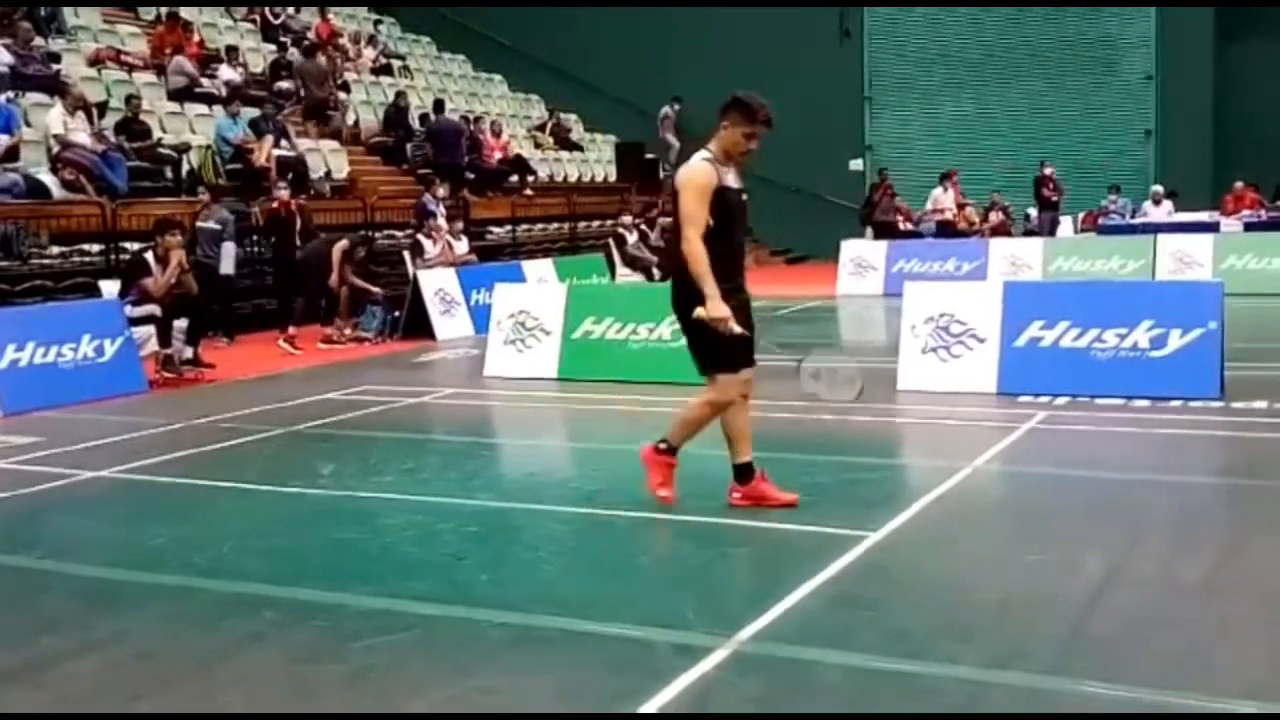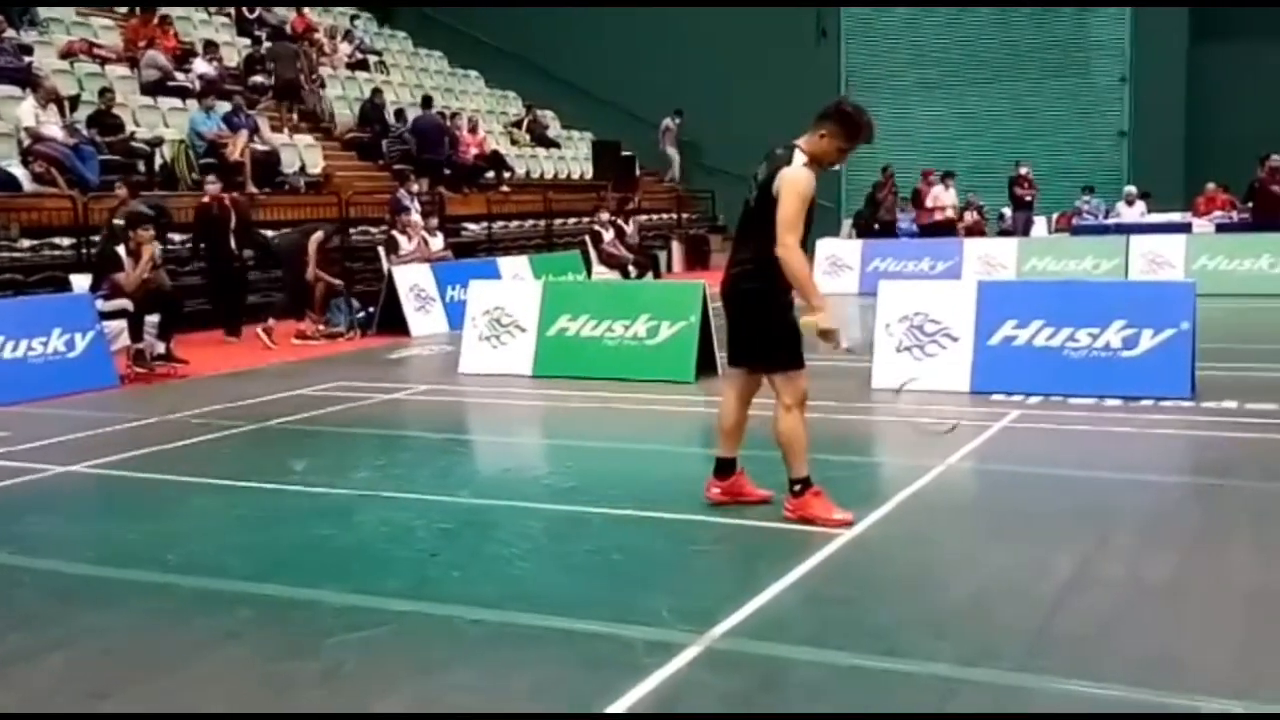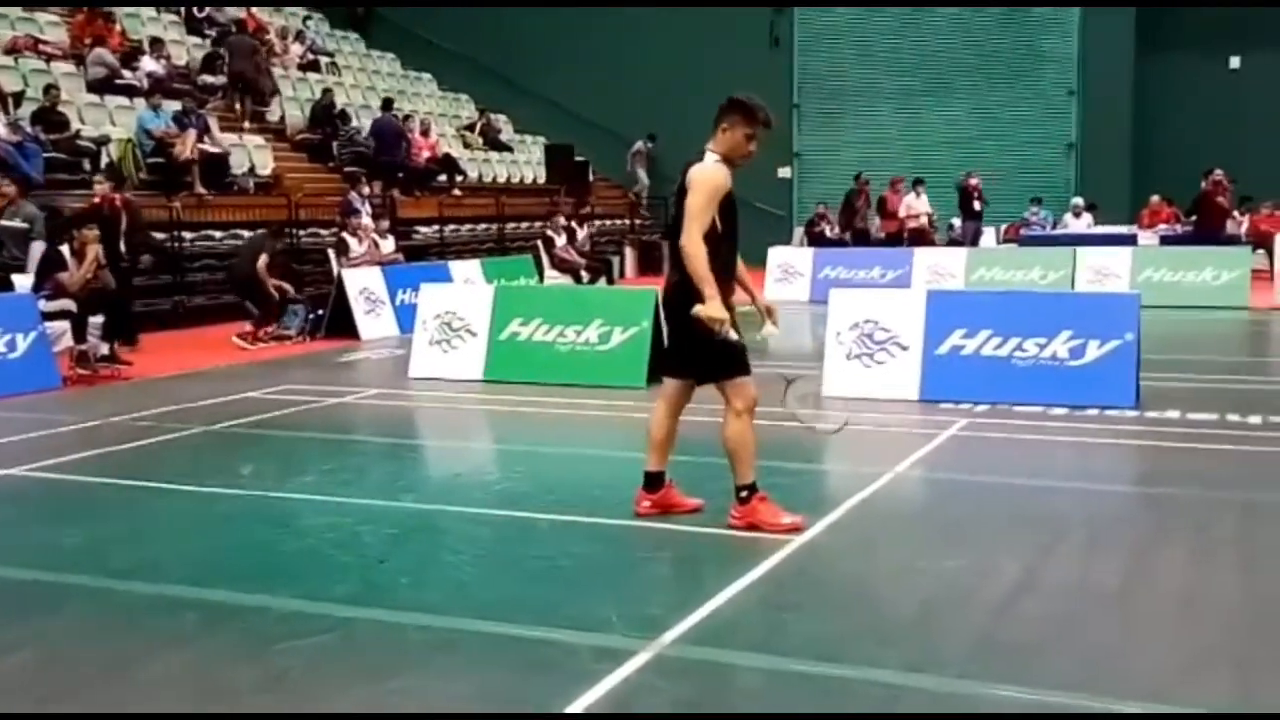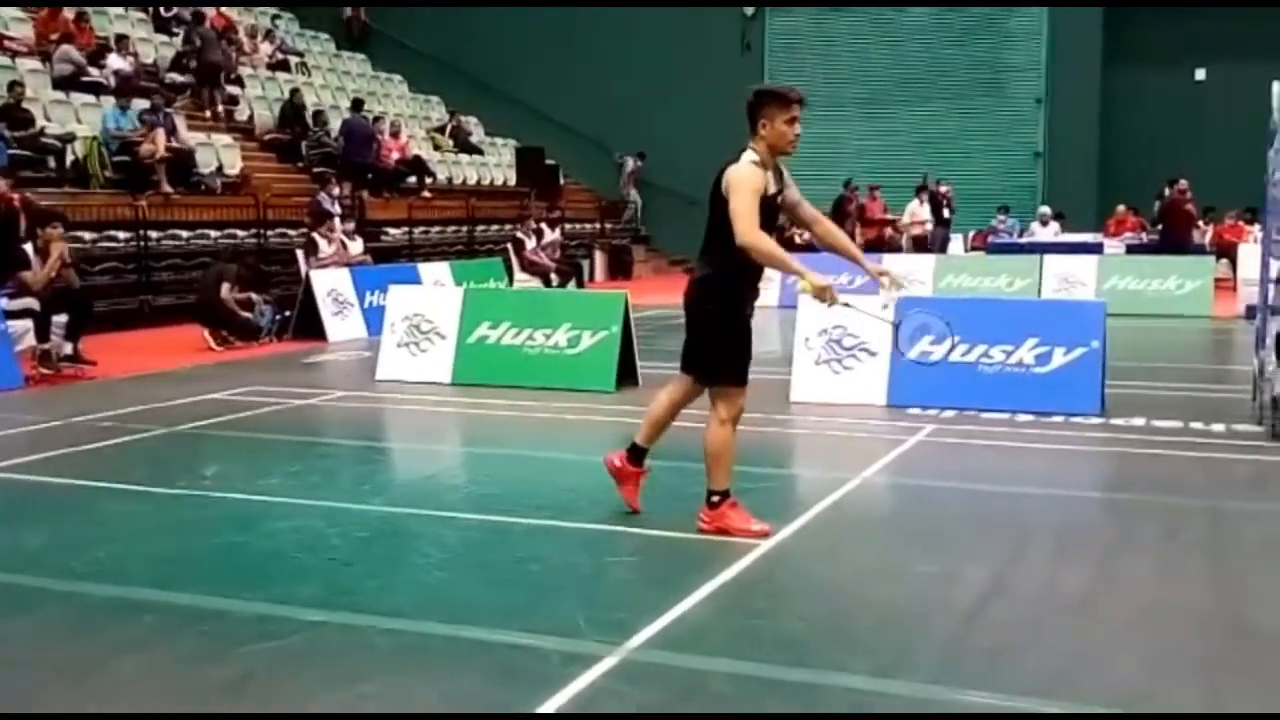
dt=0.7s
person 1, frame 1
left shoulder: (732, 173)
right shoulder: (699, 172)
right elbow: (691, 242)
left wrist: (735, 297)
right wrist: (712, 299)
left hip: (731, 294)
right hip: (703, 298)
left knee: (741, 388)
right knee: (723, 392)
left ankle: (746, 481)
right ankle: (662, 452)
person 1, frame 2
left shoulder: (780, 159)
right shoulder: (797, 176)
right elbow: (787, 250)
right wrist: (818, 308)
left hip: (744, 284)
right hip: (762, 292)
left knee: (740, 384)
right knee: (792, 393)
left ankle: (725, 476)
right ankle: (802, 495)
person 1, frame 3
left shoulder: (706, 171)
right shoulder: (711, 173)
right elbow: (691, 241)
left wrist: (753, 294)
right wrist: (712, 299)
left hip: (685, 300)
right hip: (699, 303)
left knee: (673, 394)
right knee: (742, 398)
left ankle: (654, 490)
right ankle: (747, 502)
person 1, frame 4
left shoulder: (776, 174)
right shoulder: (744, 174)
left elbow: (815, 222)
right elbow: (747, 237)
left wrist: (865, 263)
right wrist: (804, 275)
left hip: (722, 296)
right hip: (719, 297)
left knee: (688, 384)
right knee: (728, 404)
left ankle: (631, 461)
right ankle: (718, 508)
